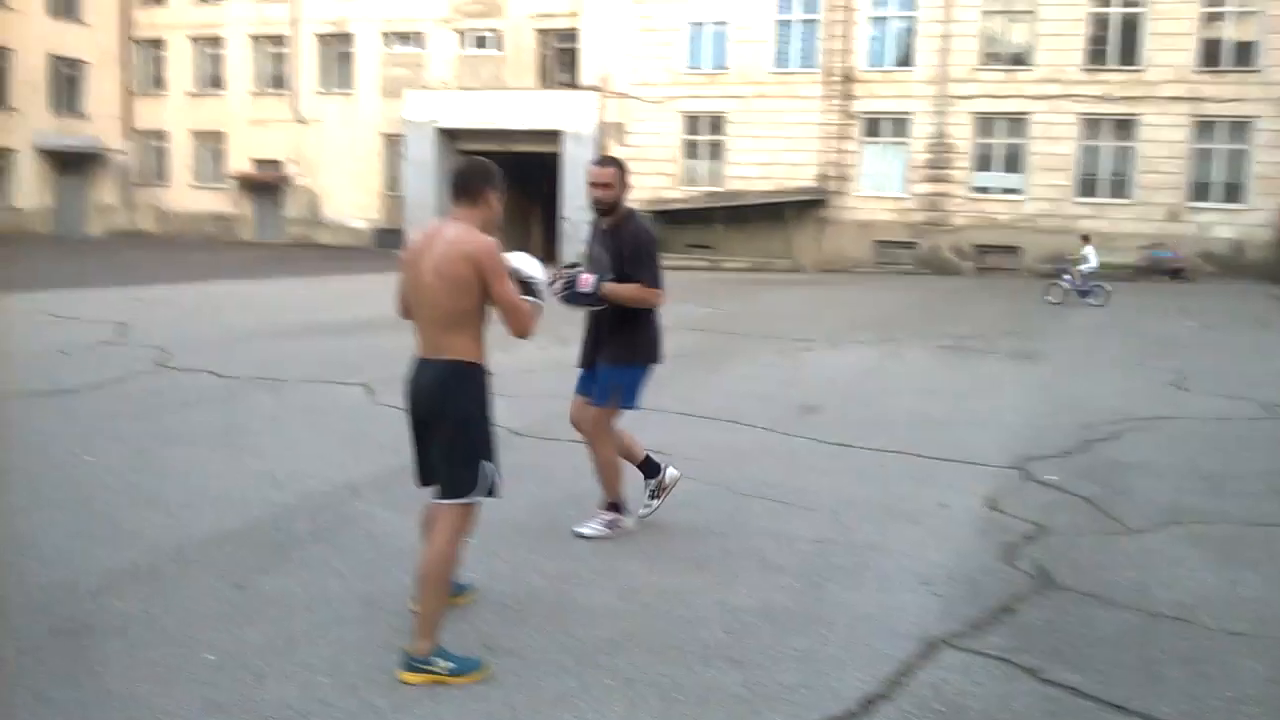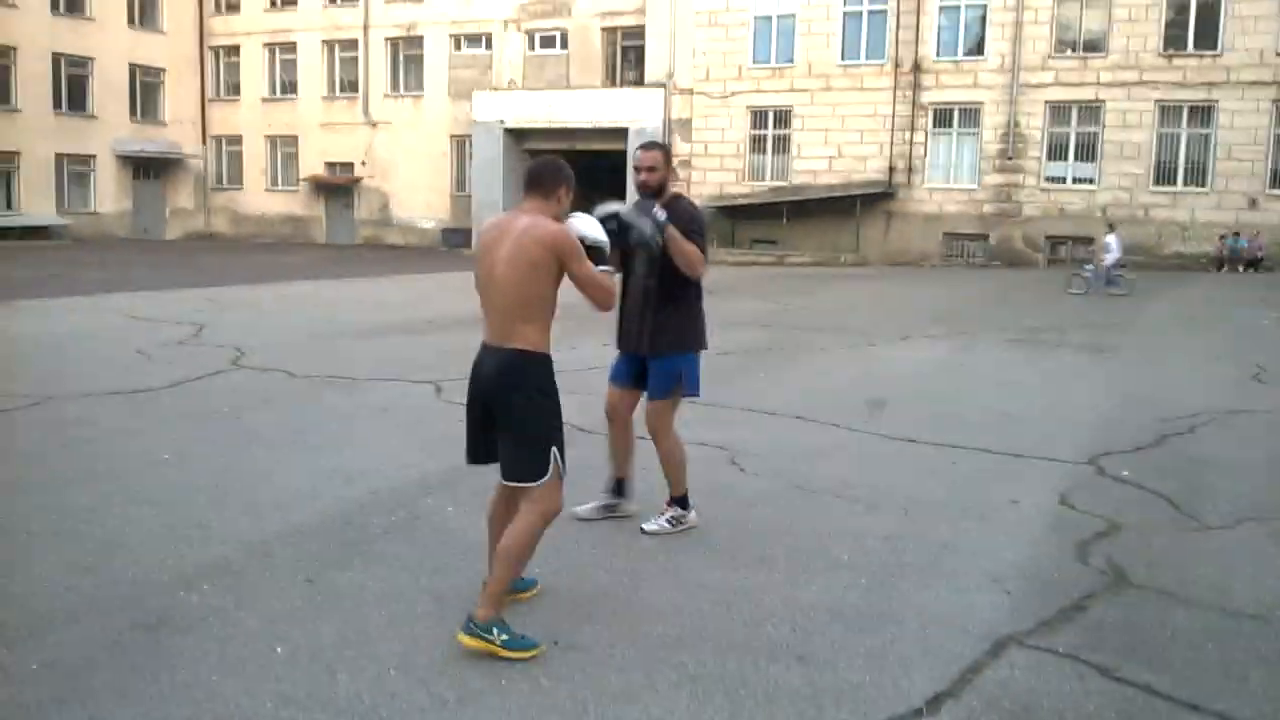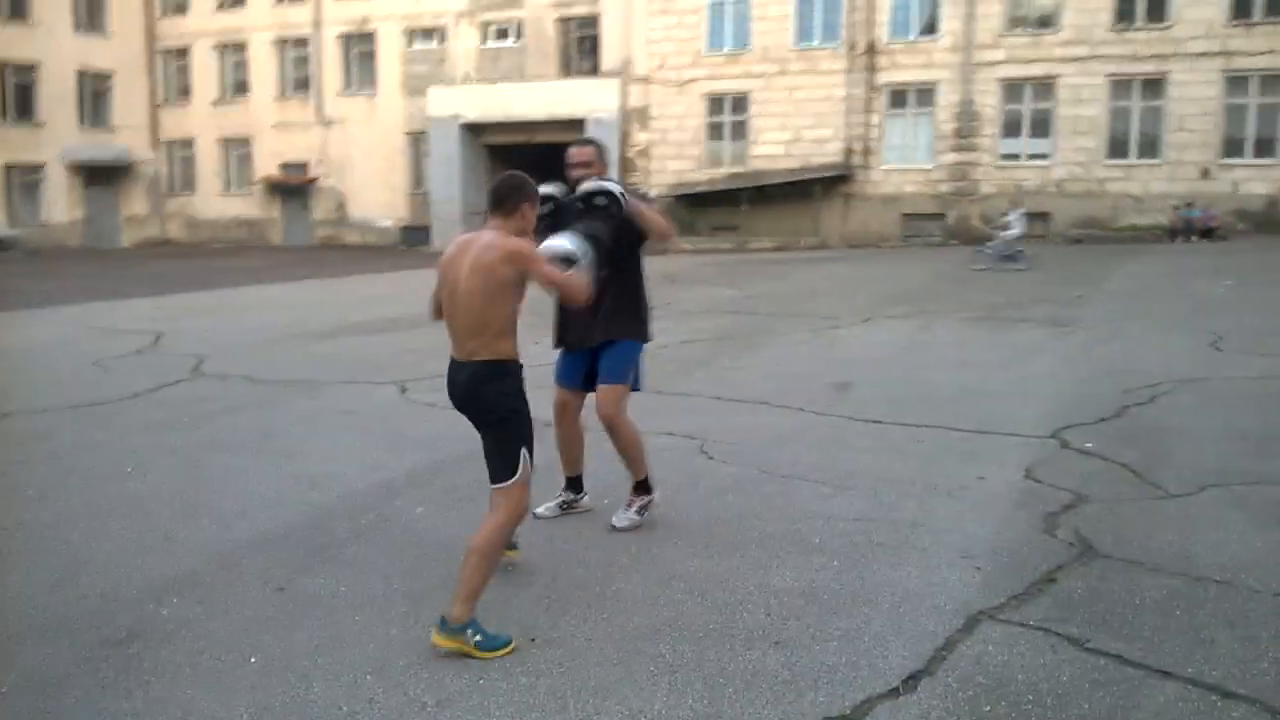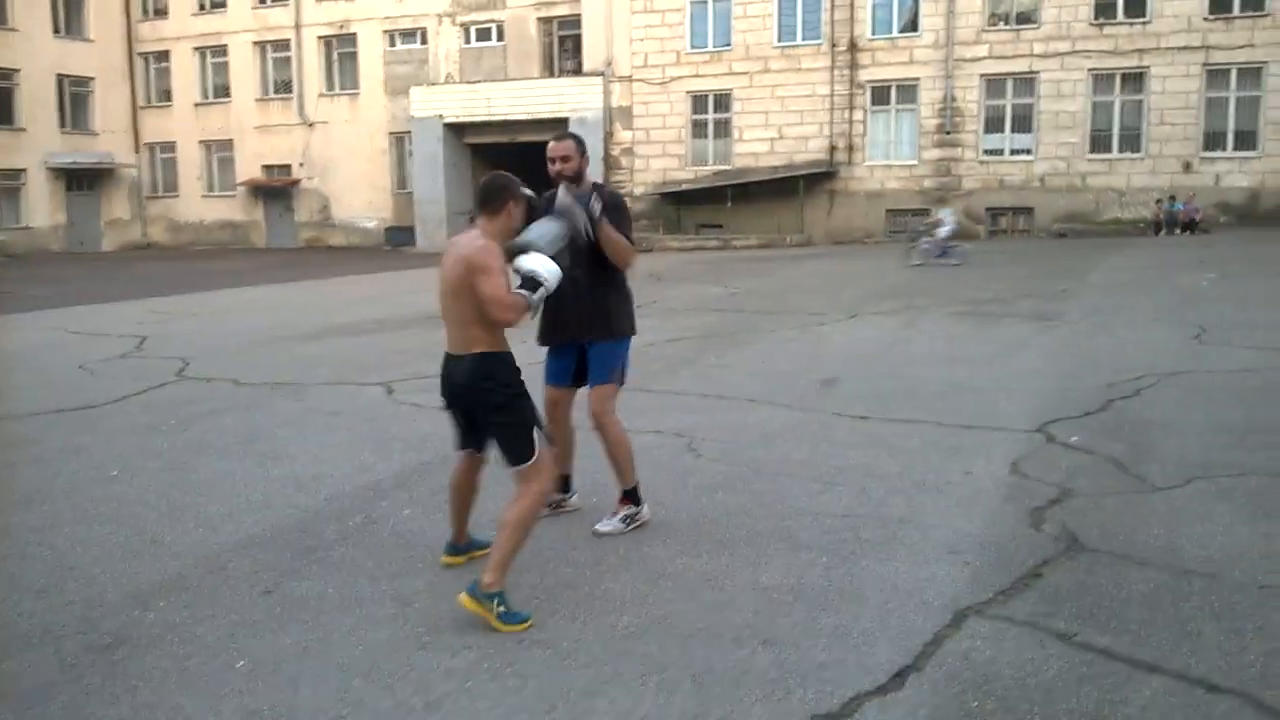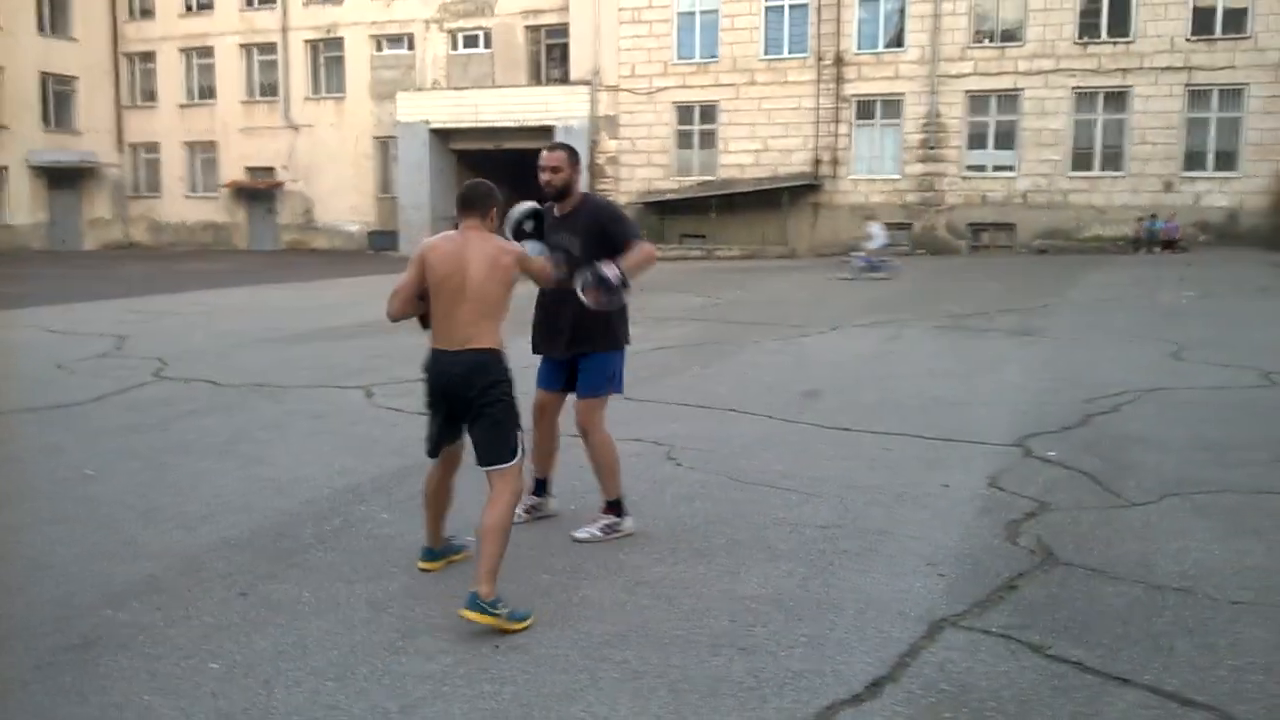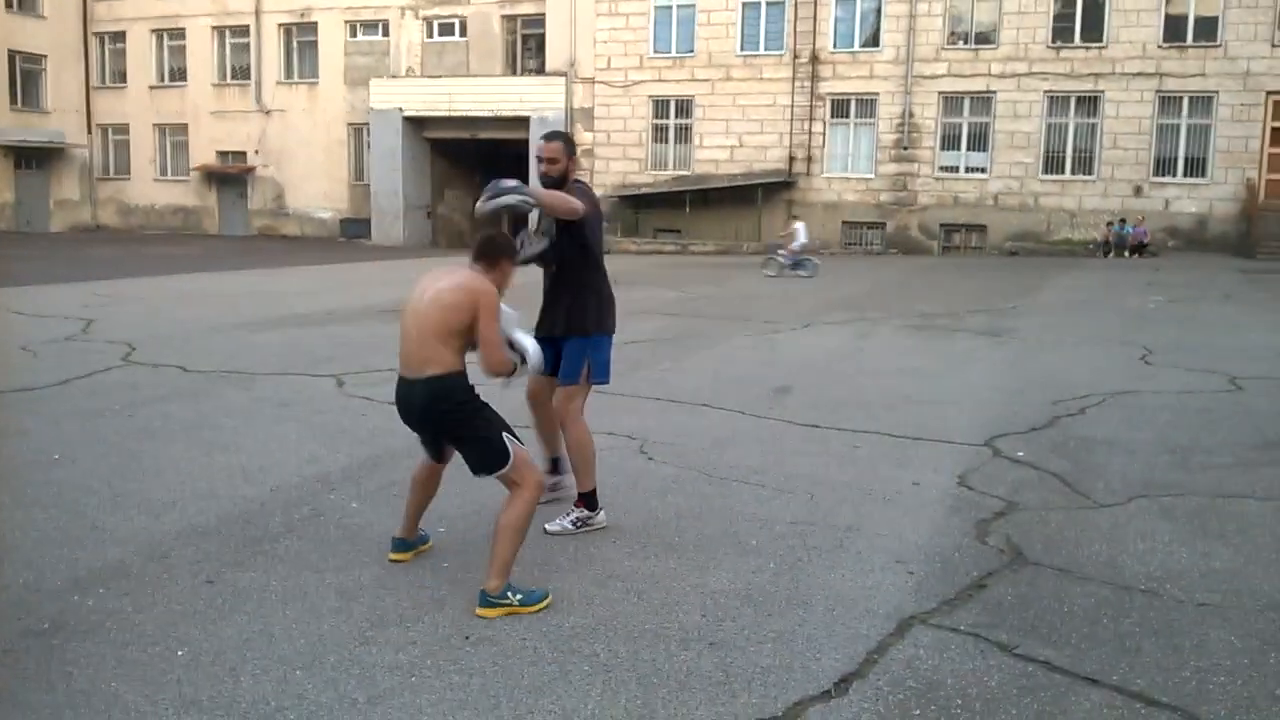
dt=0.2s
person 1, frame 1
left shoulder: (418, 243)
right shoulder: (482, 247)
right elbow: (521, 326)
right wrist: (530, 292)
left hip: (424, 375)
right hip: (459, 382)
left knee: (445, 496)
right knee: (455, 515)
left ankle: (432, 587)
right ankle: (422, 653)
person 1, frame 2
left shoulder: (488, 230)
right shoulder: (557, 235)
right elbow: (606, 299)
right wrist: (599, 259)
left hip: (488, 363)
right hip: (526, 372)
left knee: (512, 482)
right knee: (544, 502)
left ankle: (499, 577)
right ankle: (484, 620)
person 1, frame 3
left shoulder: (456, 249)
right shoulder: (513, 251)
left elbow: (439, 311)
right elbow: (578, 294)
right wrist: (572, 274)
left hip: (459, 376)
right hip: (495, 379)
left knee: (508, 471)
right knee: (512, 503)
left ankle: (496, 541)
right ankle: (457, 620)
person 1, frame 4
left shoulder: (459, 245)
right shoulder: (486, 252)
right elbow: (505, 313)
left wrist: (515, 288)
right wrist: (532, 294)
left hip: (455, 370)
right hip: (491, 372)
left knee: (471, 454)
right knee: (537, 480)
left ankle: (459, 542)
right ankle: (488, 588)
person 1, frame 5
left shoulder: (430, 249)
right shoulder: (511, 251)
left elbow: (396, 311)
right elbow: (548, 276)
left hip: (440, 367)
right hip: (484, 370)
left knee: (445, 458)
right knee: (507, 486)
left ankle: (435, 546)
right ankle: (483, 596)
person 1, frame 6
left shoulder: (433, 278)
right shoulder: (484, 292)
right elbow: (493, 364)
right wrist: (515, 361)
left hip: (408, 394)
right hip: (447, 394)
left knee: (440, 455)
right knee: (528, 483)
left ankle: (405, 538)
right ankle: (496, 591)
person 2, frame 1
left shoulder: (635, 233)
right shoulder: (601, 224)
left elbow: (651, 296)
left wrist: (597, 287)
right wrist: (577, 281)
left hip: (628, 346)
right hip: (603, 342)
left knee: (596, 425)
right knee: (581, 418)
left ankle: (615, 511)
right ankle: (656, 472)
person 2, frame 2
left shoulder: (685, 213)
right shoulder: (635, 210)
left elbow: (696, 268)
right elbow: (621, 263)
left wrist: (663, 224)
left hip: (674, 336)
right hip: (637, 332)
left knee: (658, 422)
right knee: (616, 409)
left ankle: (681, 507)
right ankle: (617, 496)
person 2, frame 3
left shoulder: (624, 206)
left elbow: (664, 233)
left wrist: (627, 200)
left hip: (620, 328)
right hip: (578, 329)
left knee: (610, 412)
right knee: (564, 408)
left ankle: (643, 490)
right ankle: (574, 492)
person 2, frame 4
left shoulder: (607, 201)
right shoulder: (547, 205)
left elbow: (625, 260)
left wrist: (597, 216)
left hip: (606, 324)
right hip: (563, 325)
left knee: (601, 411)
right knee: (554, 405)
left ankle: (632, 502)
right ankle: (562, 491)
person 2, frame 5
left shoulder: (600, 212)
right shoulder: (544, 216)
left elbow: (646, 252)
left wrist: (619, 269)
left hip: (600, 334)
right hip: (558, 333)
left knee: (588, 420)
right knee: (542, 409)
left ankle: (616, 514)
right ankle: (540, 495)
person 2, frame 6
left shoulder: (578, 194)
right shoulder: (549, 198)
left elbow: (569, 208)
left wrist: (523, 192)
left hip: (587, 320)
right hip: (558, 316)
left knee: (567, 409)
right knee: (537, 394)
left ankle: (589, 508)
right ankle: (556, 475)
